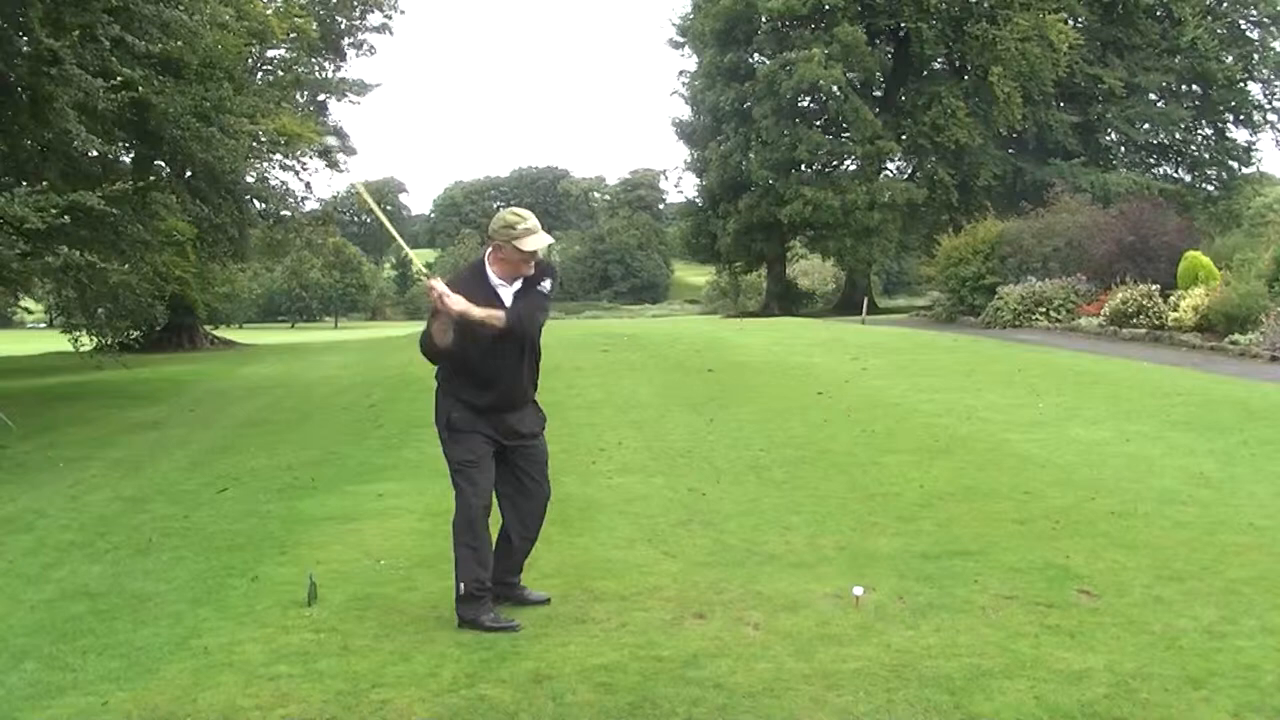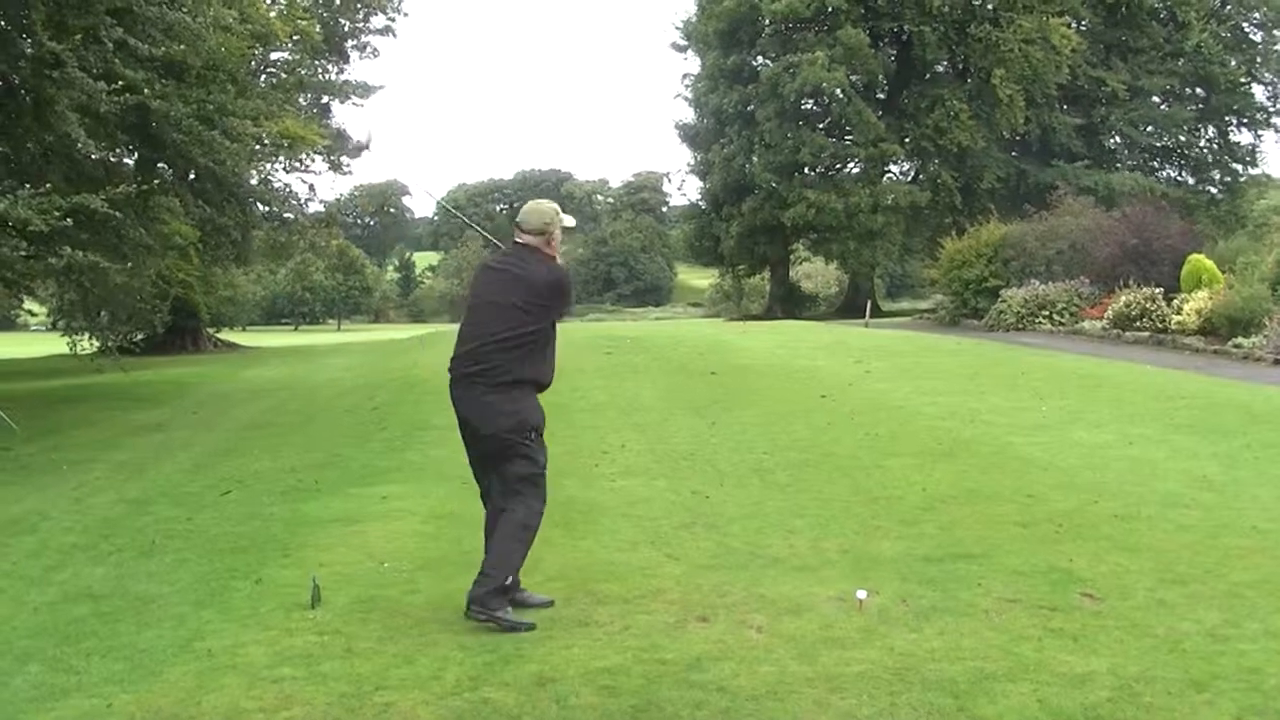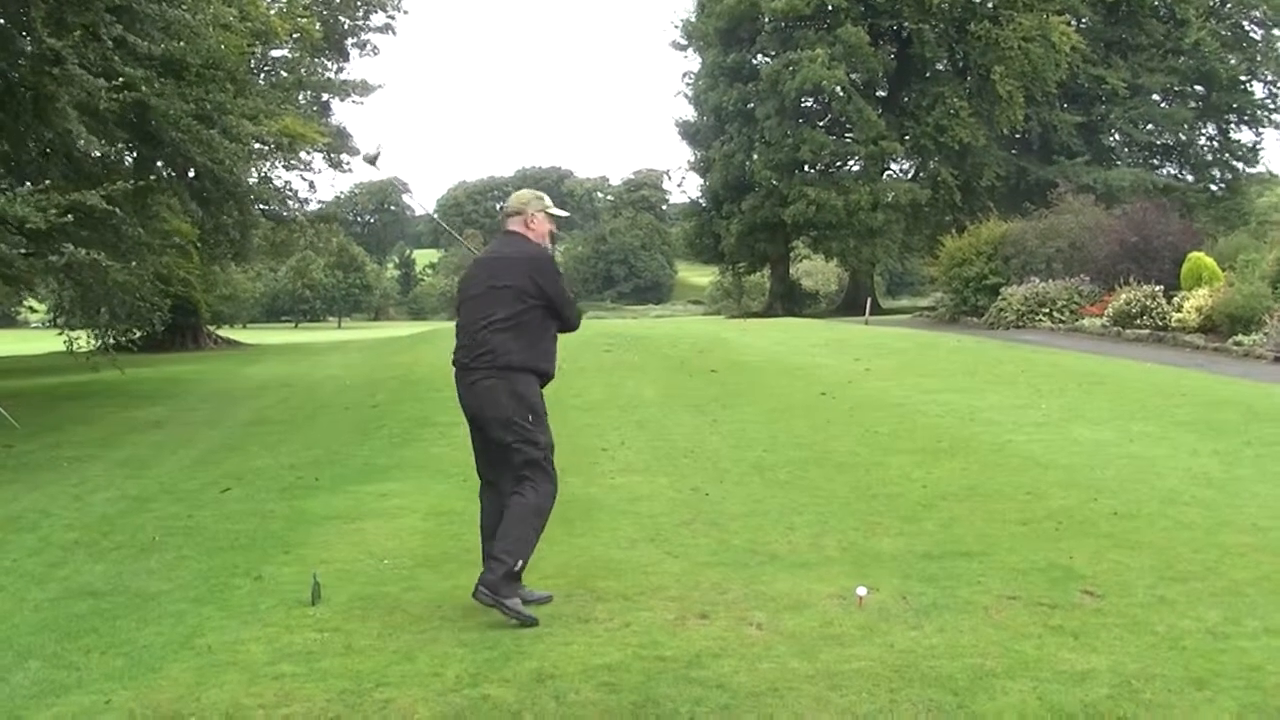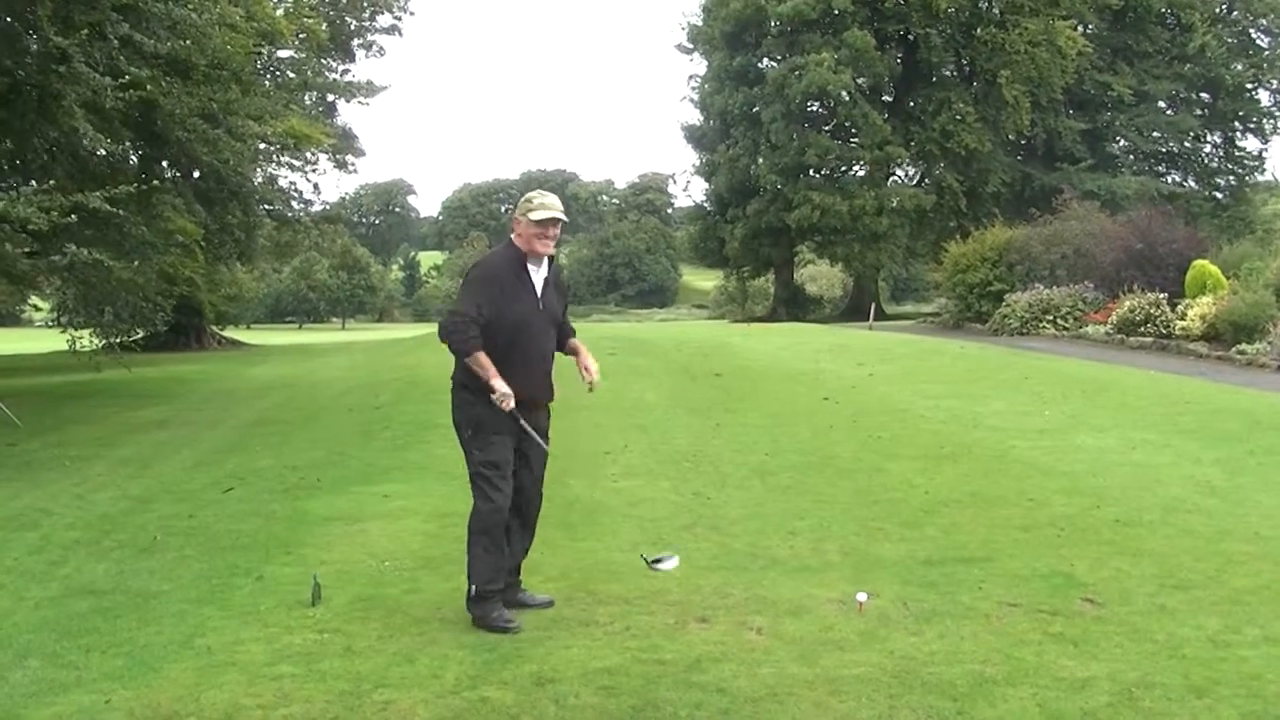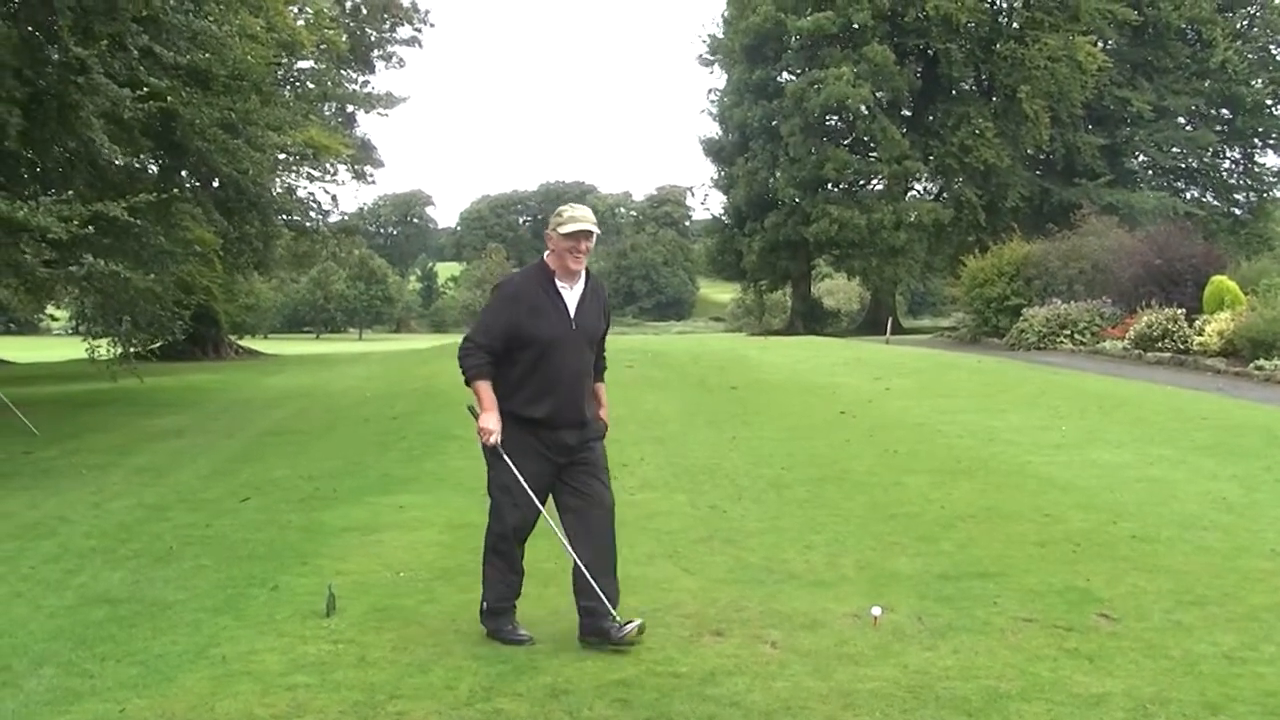
dt=0.5s
person 1, frame 1
left shoulder: (541, 275)
right shoulder: (462, 286)
left elbow: (524, 325)
right elbow: (436, 352)
left wrist: (471, 311)
right wrist: (442, 317)
left hip: (519, 410)
right hip: (465, 412)
left knee: (530, 496)
right knee: (474, 500)
left ankle: (503, 582)
right ankle: (472, 602)
person 1, frame 2
left shoulder: (492, 266)
right shoulder: (551, 279)
left hip: (470, 391)
right hip: (507, 402)
left knee: (500, 493)
right knee: (525, 496)
left ankle: (502, 584)
right ankle: (489, 596)
person 1, frame 3
left shoulder: (482, 262)
right shoulder: (533, 259)
right elbow: (568, 316)
right wrist: (549, 322)
left hip: (479, 383)
right hip: (508, 388)
left knee: (501, 484)
right knee: (537, 482)
left ankle: (503, 580)
right ankle: (498, 580)
person 1, frame 4
left shoulder: (551, 272)
right shoulder: (492, 269)
right elbow: (456, 327)
left wrist: (580, 351)
right wrist: (493, 380)
left hip: (529, 406)
right hip: (485, 404)
left knee: (526, 499)
right knee: (495, 499)
left ankle: (506, 584)
right ankle: (484, 597)
person 1, frame 5
left shoulder: (595, 291)
right shoulder: (517, 291)
right elbow: (475, 352)
left wrist: (601, 404)
right wrist: (490, 412)
left hip: (580, 431)
right hip: (523, 432)
left knee: (596, 519)
right knee: (511, 525)
left ankle: (597, 618)
right ankle: (497, 614)
